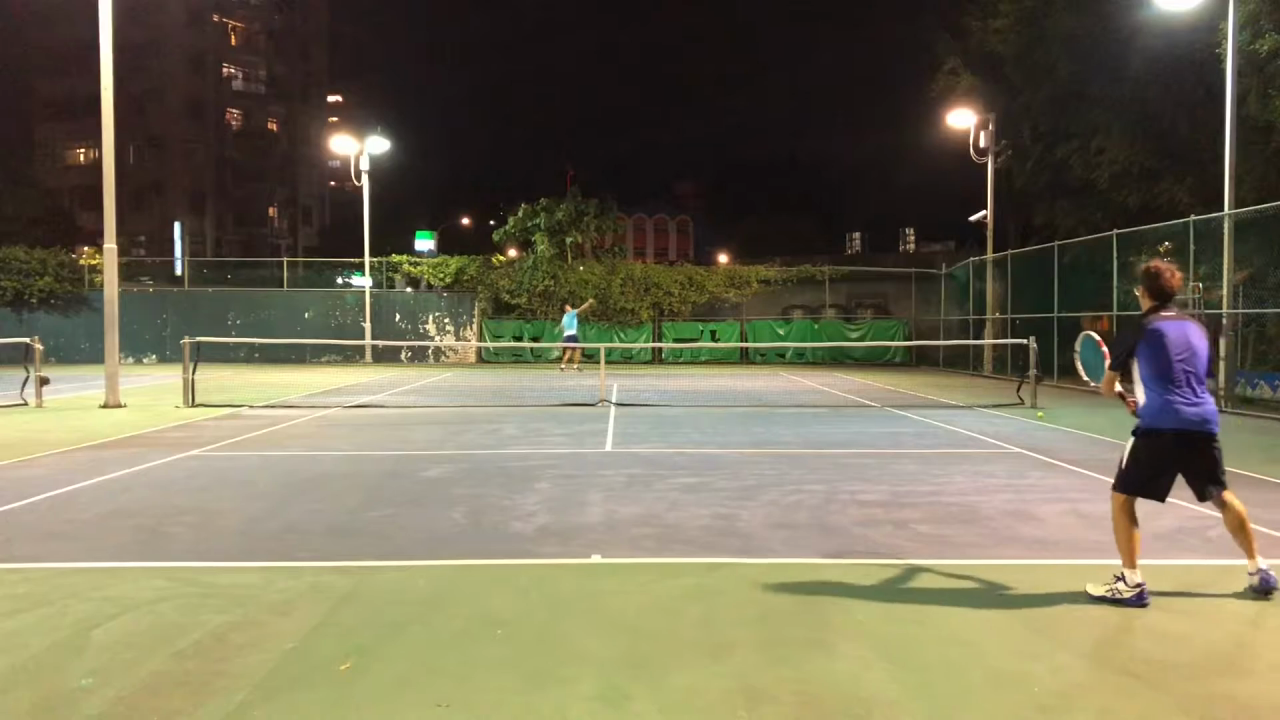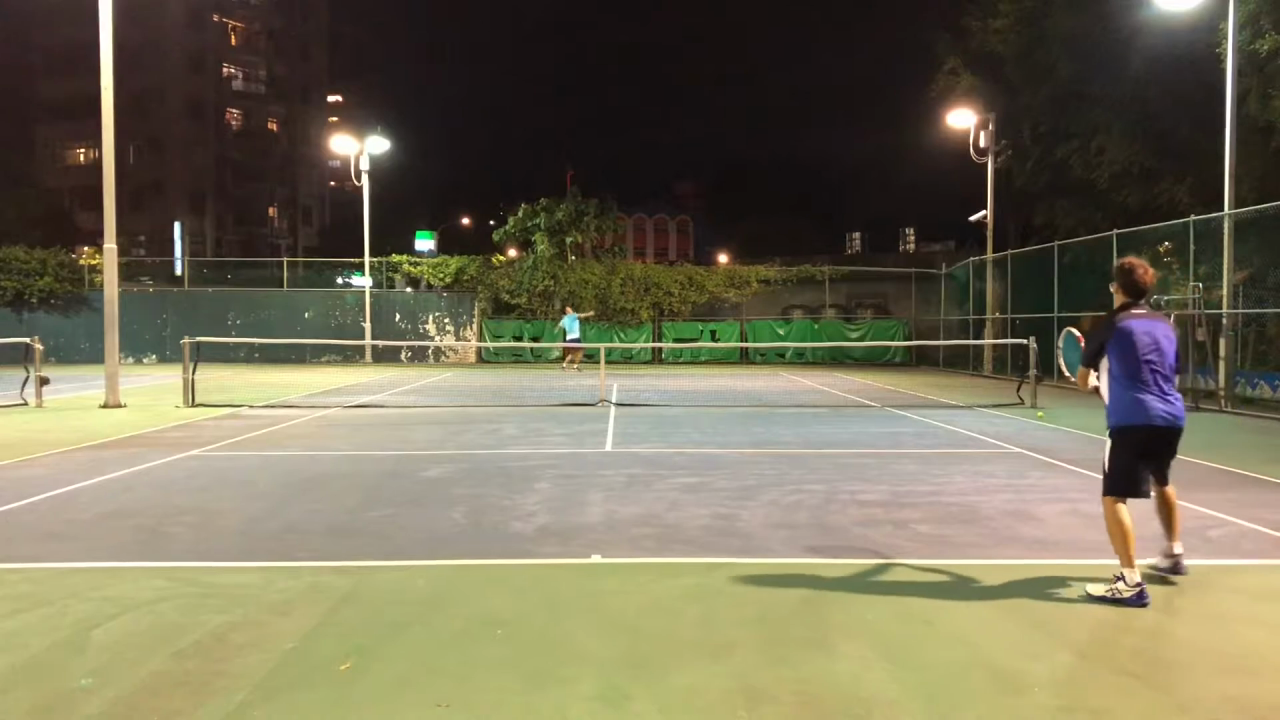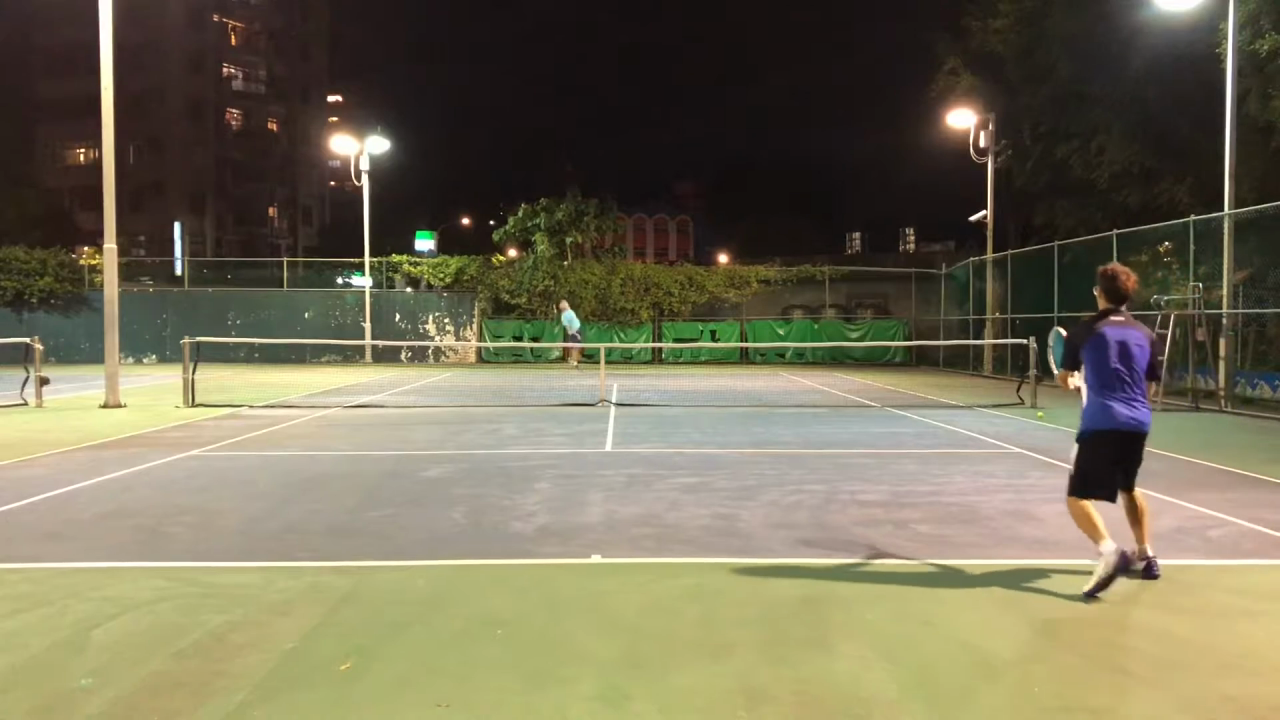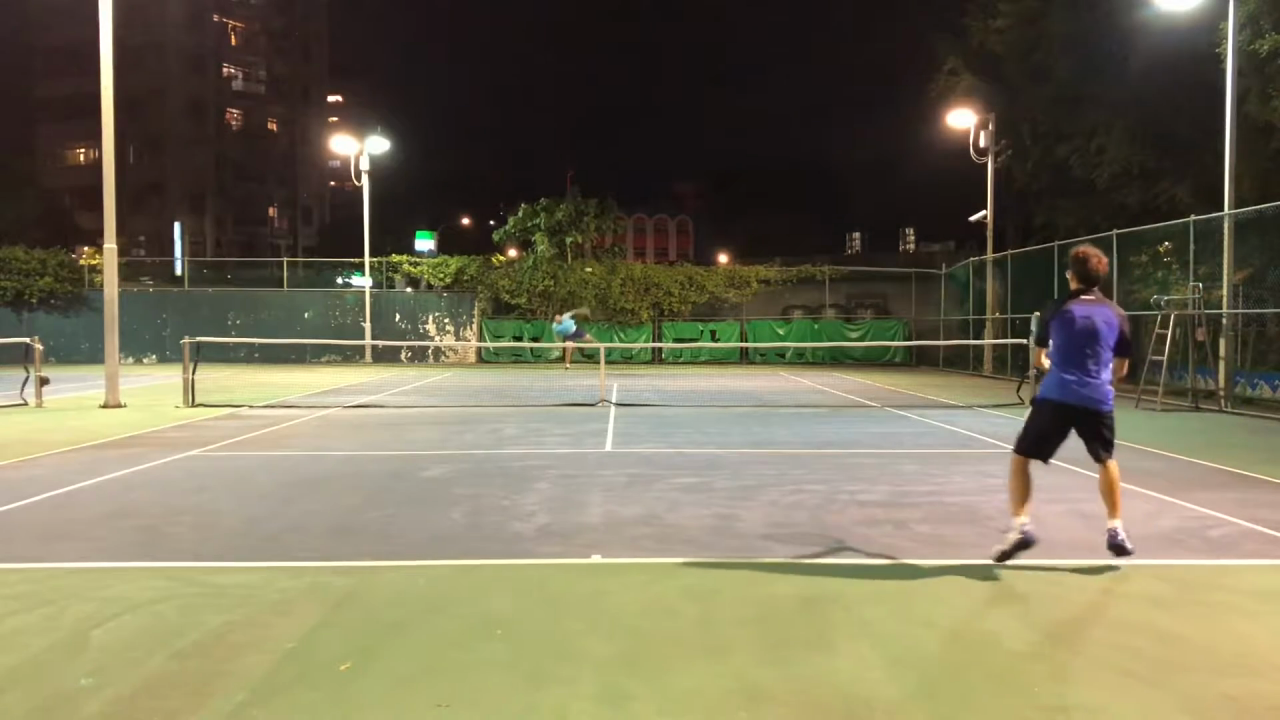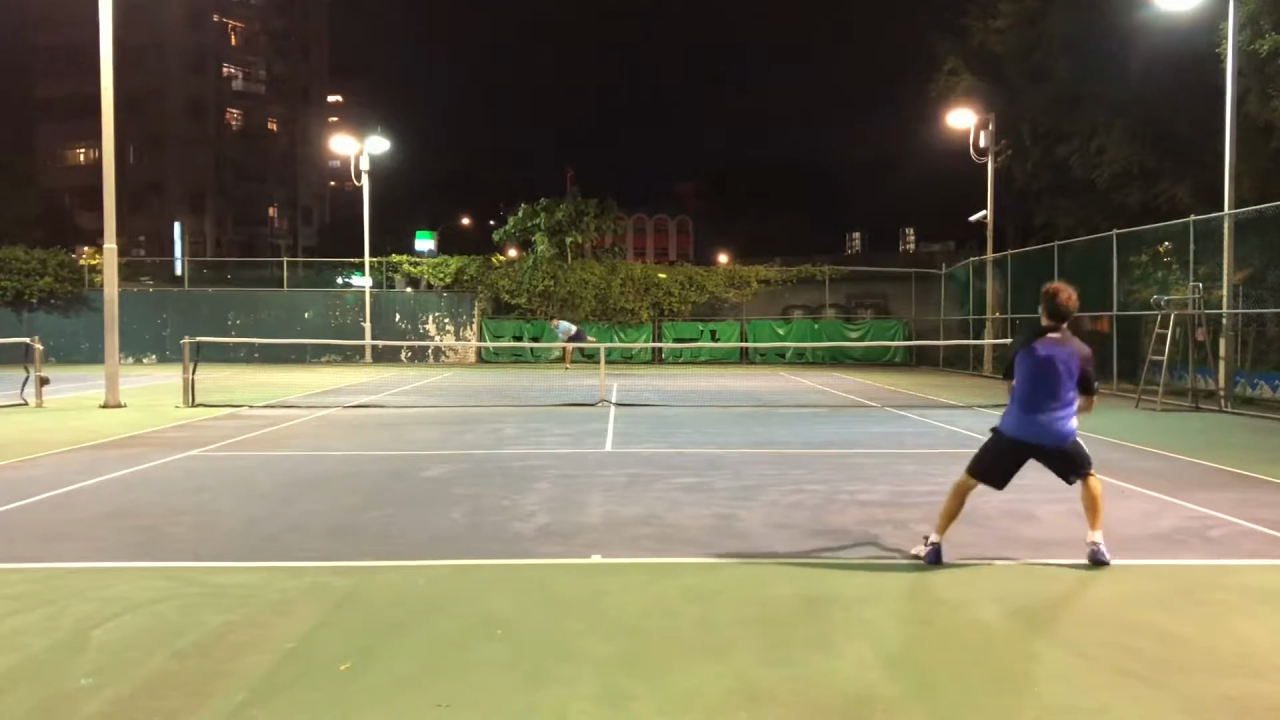
dt=0.2s
person 1, frame 1
left shoulder: (1141, 329)
right shoulder: (1196, 329)
left elbow: (1107, 386)
left wrist: (1118, 391)
left hip: (1162, 426)
right hip: (1203, 422)
left knee: (1122, 498)
right knee: (1222, 497)
left ankle: (1132, 583)
right ankle: (1261, 571)
person 1, frame 2
left shoulder: (1109, 326)
right shoulder: (1167, 326)
left elbow: (1082, 379)
left wrist: (1096, 385)
left hip: (1133, 420)
right hip: (1172, 418)
left knee: (1114, 499)
right knee: (1161, 484)
left ankle: (1131, 582)
right ankle: (1173, 554)
person 1, frame 3
left shoulder: (1086, 331)
right shoulder: (1145, 334)
left elbow: (1064, 381)
right elbow: (1149, 388)
left wrist: (1079, 381)
left hip: (1102, 424)
right hip: (1137, 423)
left knee: (1078, 498)
right knee: (1129, 489)
left ankle: (1111, 552)
right ankle: (1145, 557)
person 1, frame 4
left shoulder: (1057, 310)
right shoulder: (1116, 315)
left elbow: (1039, 359)
right elbow: (1121, 370)
left hip: (1057, 396)
right hip: (1098, 400)
left knee: (1020, 458)
right knee: (1106, 462)
left ankle: (1021, 527)
right ankle: (1115, 529)
person 1, frame 5
left shoulder: (1024, 346)
right shoulder: (1082, 352)
right elbow: (1088, 403)
left hip: (1016, 429)
right hip: (1059, 434)
left knee: (967, 481)
right knee: (1089, 478)
left ankle: (935, 543)
right ankle: (1095, 543)
